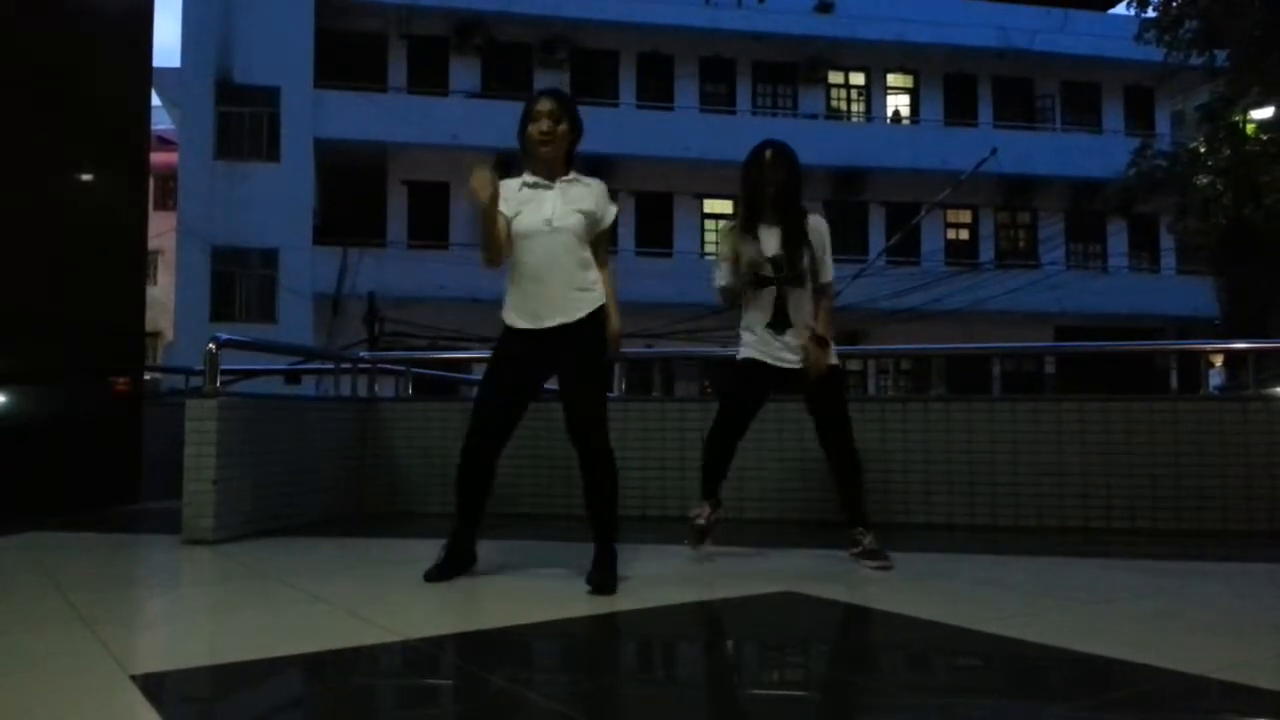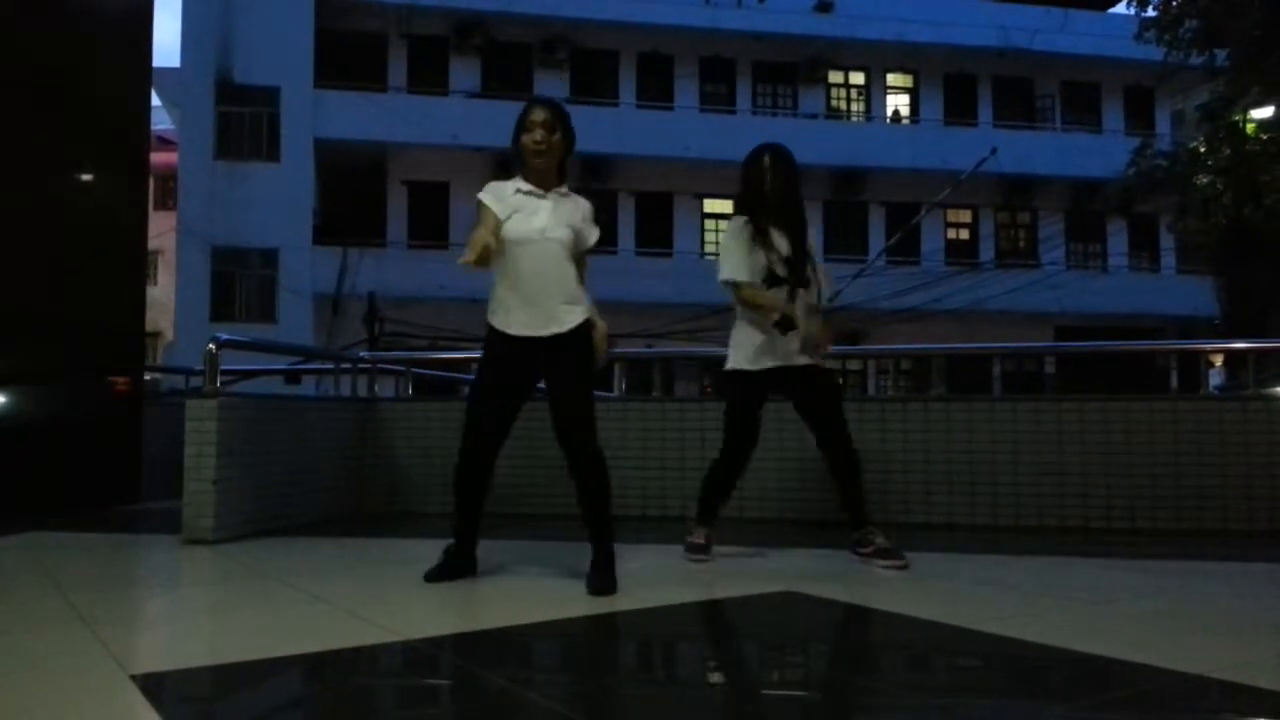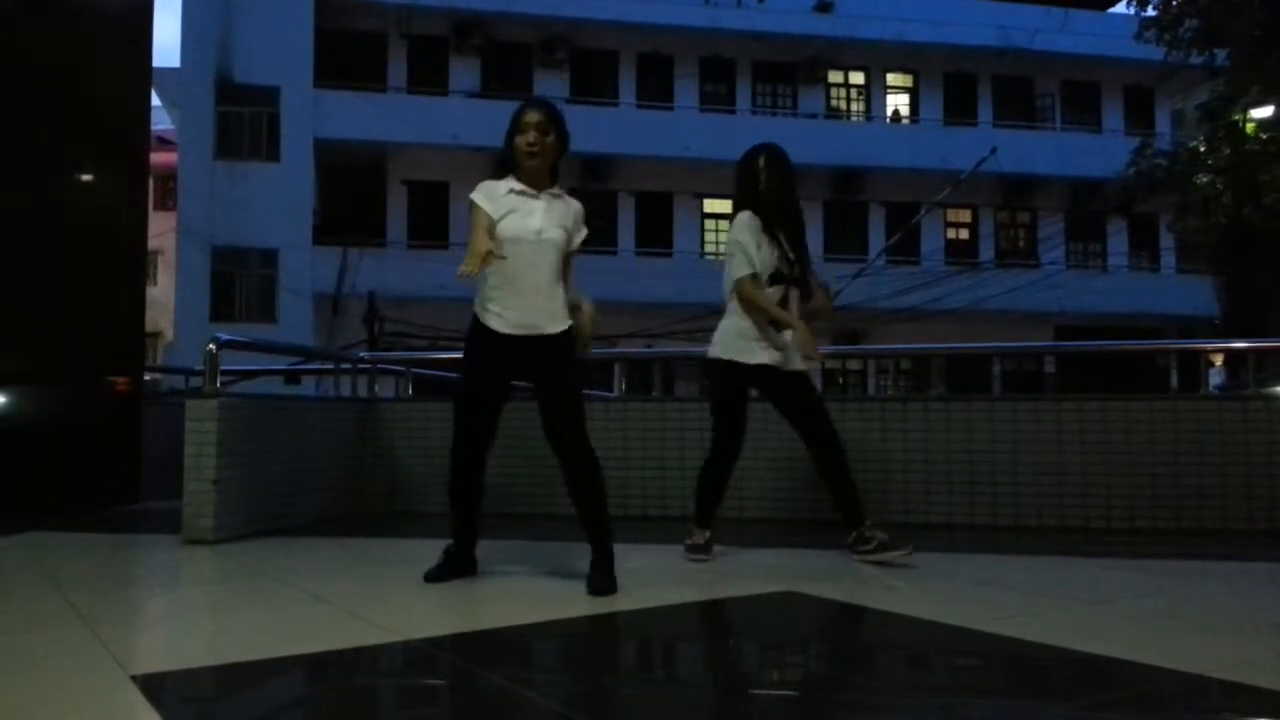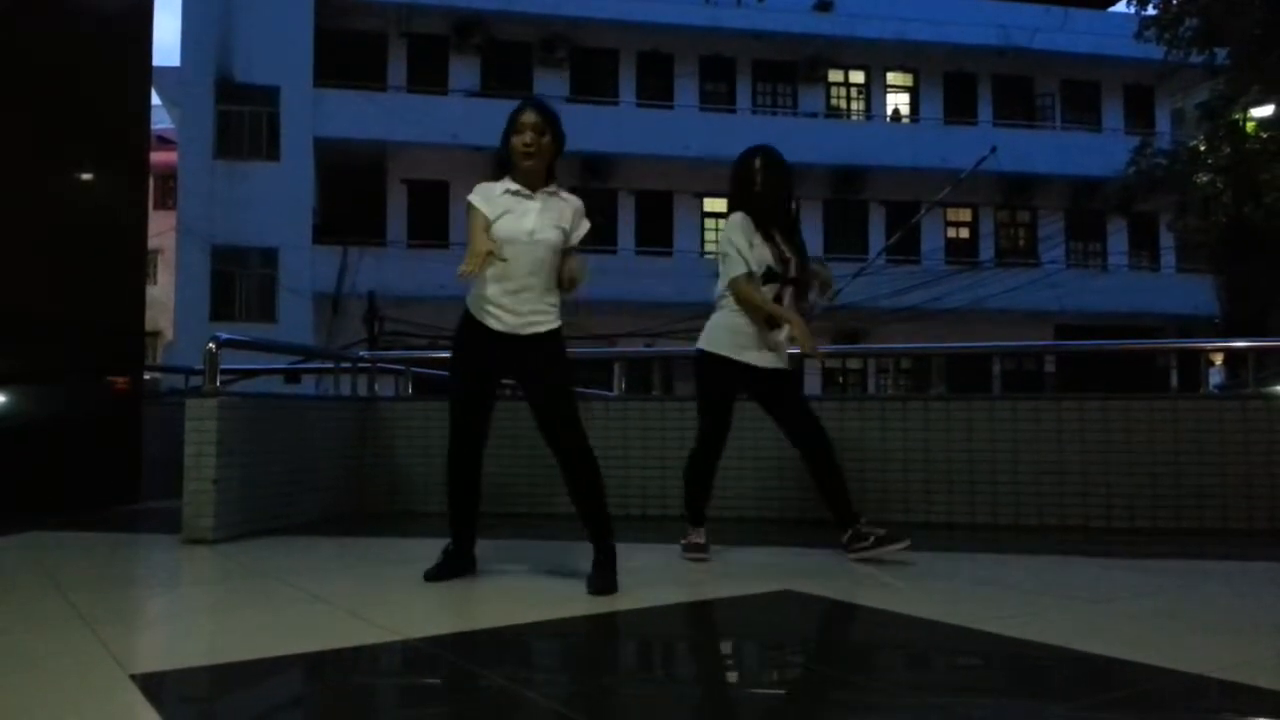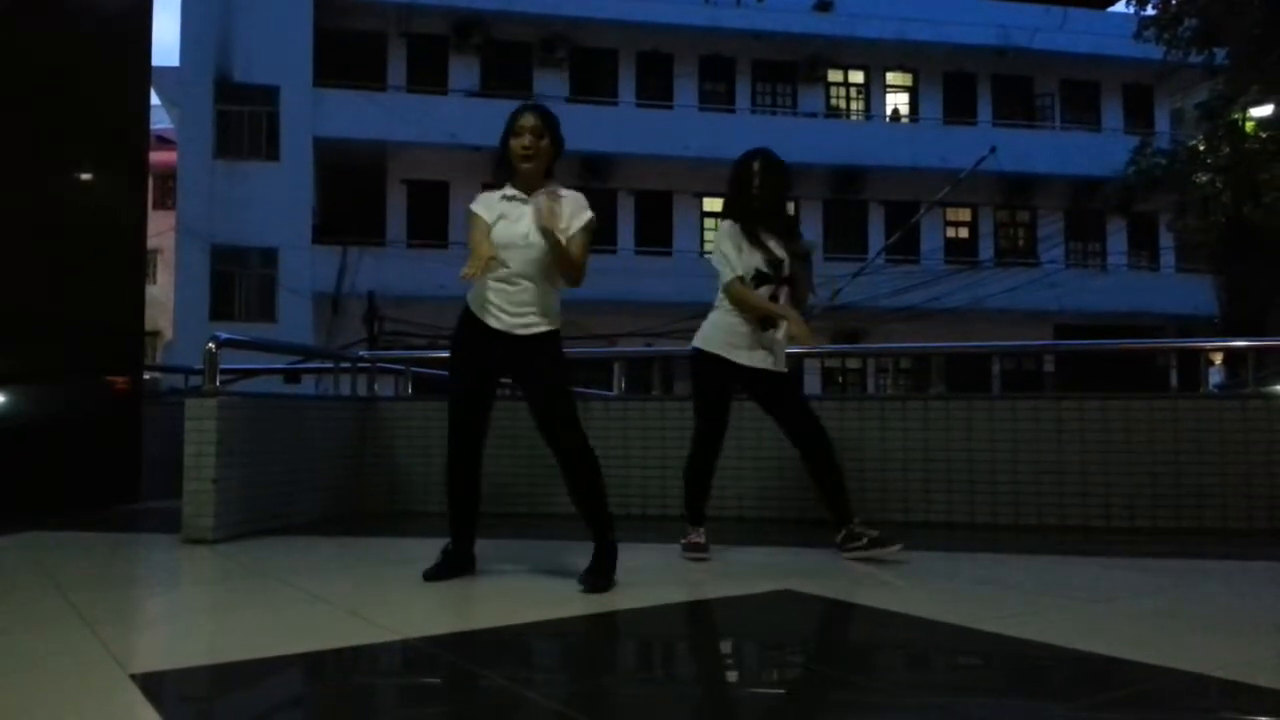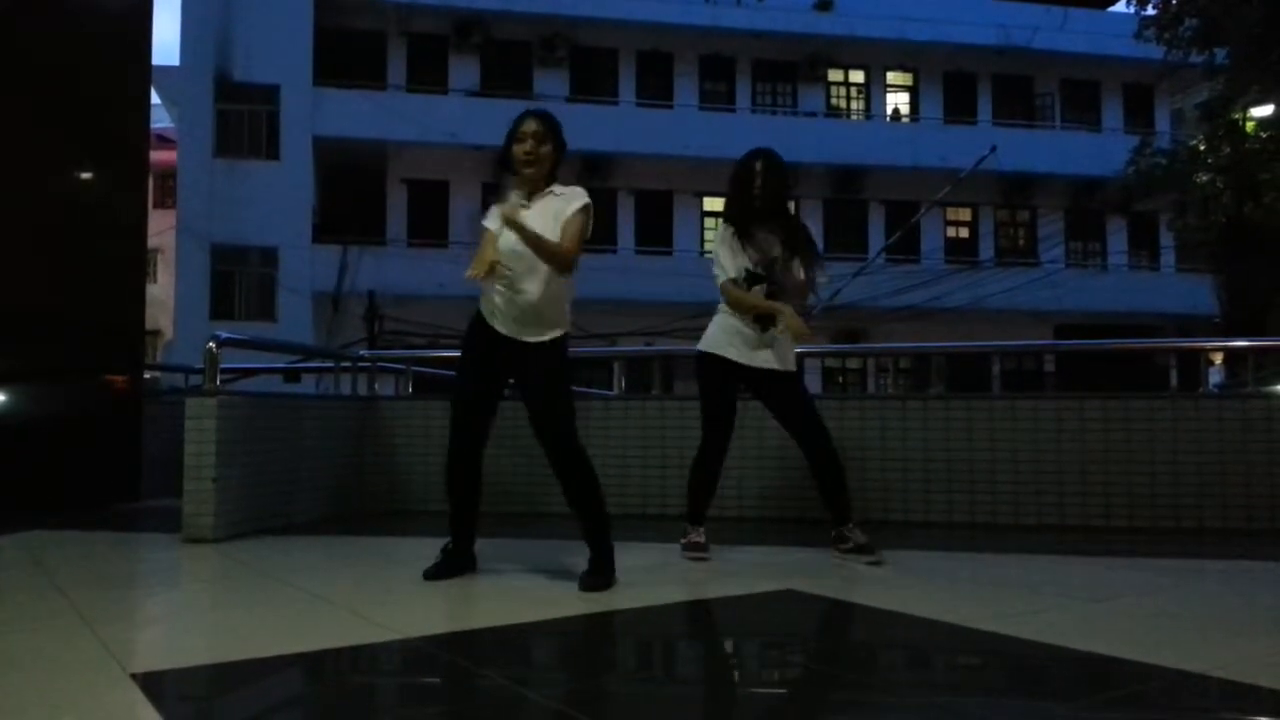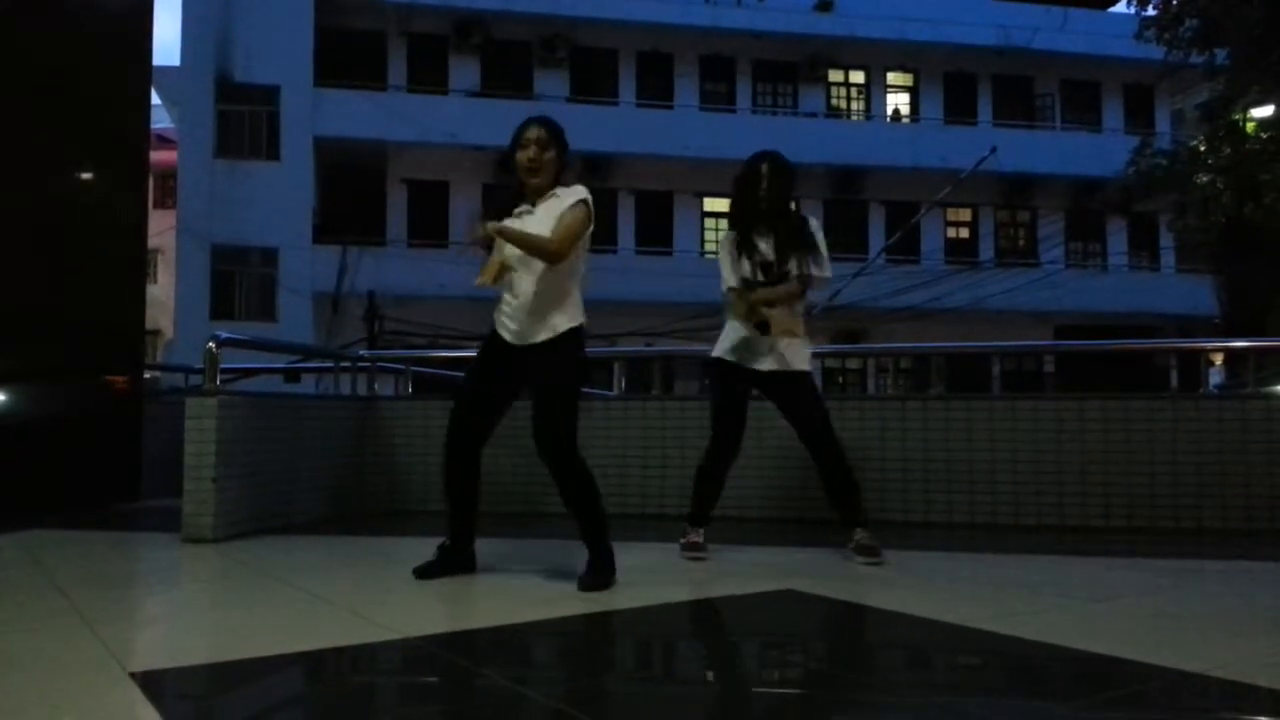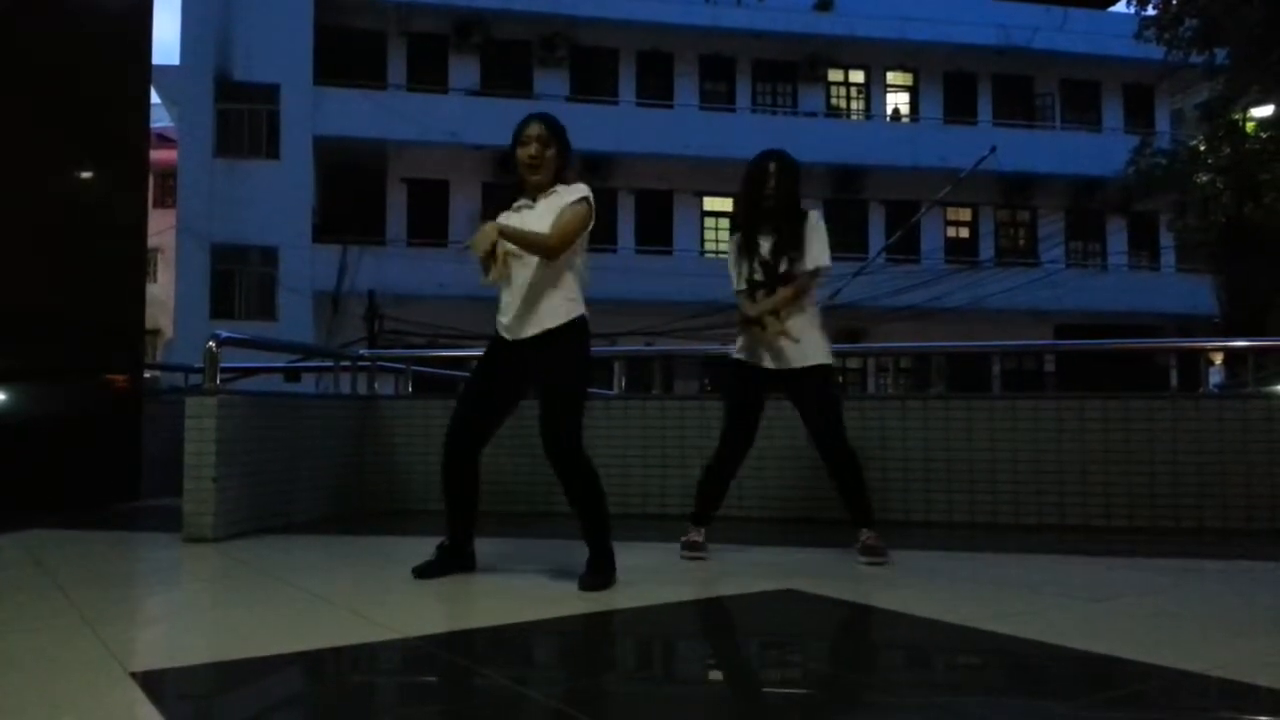
dt=0.1s
person 1, frame 1
left shoulder: (592, 193)
right shoulder: (508, 191)
left elbow: (601, 262)
right elbow: (494, 254)
left wrist: (613, 312)
right wrist: (482, 206)
left hip: (581, 330)
right hip: (521, 331)
left knee: (591, 440)
right knee: (482, 438)
left ankle: (604, 555)
right ankle: (462, 545)
person 1, frame 2
left shoulder: (578, 208)
right shoulder: (498, 195)
right elbow: (486, 250)
left wrist: (596, 321)
right wrist: (479, 243)
left hip: (566, 339)
right hip: (507, 337)
left knee: (580, 444)
right knee: (477, 442)
left ankle: (602, 555)
right ankle: (464, 549)
person 1, frame 3
left shoulder: (569, 210)
right shoulder: (489, 193)
right elbow: (477, 242)
left wrist: (579, 306)
right wrist: (479, 250)
left hip: (552, 339)
right hip: (491, 335)
left knee: (572, 445)
right knee: (469, 443)
left ankle: (601, 554)
right ankle: (462, 548)
person 1, frame 4
left shoulder: (570, 207)
right shoulder: (487, 195)
left elbow: (564, 275)
right elbow: (476, 242)
left wrist: (572, 277)
right wrist: (479, 251)
left hip: (541, 338)
right hip: (481, 330)
left knee: (569, 441)
right knee: (464, 441)
left ankle: (604, 553)
right ankle: (461, 548)
person 1, frame 5
left shoulder: (572, 204)
right shoulder: (488, 201)
left elbow: (574, 274)
right elbow: (477, 248)
left wrist: (553, 234)
right wrist: (481, 253)
left hip: (538, 338)
right hip: (479, 330)
left knee: (568, 439)
right knee: (463, 440)
left ankle: (605, 549)
right ankle: (461, 548)
person 1, frame 6
left shoulder: (573, 200)
right shoulder: (497, 210)
left elbow: (565, 261)
right elbow: (484, 257)
left wrist: (518, 226)
right wrist: (486, 259)
left hip: (545, 342)
right hip: (489, 335)
left knee: (561, 445)
right knee: (464, 441)
left ankle: (601, 552)
right ankle: (461, 547)
person 1, frame 7
left shoulder: (575, 199)
right shoulder: (514, 218)
left elbow: (555, 250)
right elbow: (493, 264)
left wrist: (500, 230)
right wrist: (493, 260)
left hip: (558, 343)
right hip: (504, 341)
left knee: (556, 448)
right knee: (460, 439)
left ankle: (600, 554)
right ankle: (459, 547)
person 1, frame 8
left shoulder: (576, 197)
right shoulder: (511, 213)
left elbow: (552, 246)
right elbow: (491, 260)
left wrist: (498, 229)
right wrist: (492, 248)
left hip: (562, 337)
right hip: (509, 340)
left knee: (562, 446)
right knee: (460, 439)
left ankle: (601, 553)
right ankle: (459, 547)
person 2, frame 1
left shoulder: (812, 226)
right shoulder: (737, 230)
left elbow: (825, 291)
right elbow: (730, 296)
left wrist: (820, 338)
right wrist: (738, 269)
left hip: (813, 354)
right hip: (759, 354)
left knee: (840, 441)
right knee: (723, 433)
left ankle: (859, 533)
right ankle: (707, 504)
person 2, frame 2
left shoulder: (802, 232)
right shoulder: (741, 229)
left elbow: (809, 299)
right elbow: (740, 292)
left wrist: (813, 325)
right wrist: (787, 308)
left hip: (802, 359)
right hip: (751, 358)
left knee: (838, 443)
right knee: (737, 450)
left ankle: (865, 533)
right ankle: (702, 527)
person 2, frame 3
left shoulder: (790, 234)
right shoulder: (745, 223)
right elbow: (745, 290)
left wrist: (814, 301)
right wrist: (793, 320)
left hip: (782, 359)
right hip: (734, 354)
left knee: (825, 440)
right knee: (727, 445)
left ankle: (860, 532)
right ankle: (700, 530)
person 2, frame 4
left shoulder: (787, 235)
right shoulder: (738, 224)
right elbow: (740, 289)
left wrist: (815, 283)
right wrist: (790, 317)
left hip: (770, 358)
right hip: (723, 350)
left knee: (813, 438)
right knee: (710, 441)
left ankle: (854, 530)
right ankle: (695, 530)
person 2, frame 5
left shoulder: (788, 237)
right shoulder: (731, 229)
left elbow: (797, 297)
right elbow: (736, 290)
left wrist: (796, 289)
right wrist: (784, 314)
left hip: (768, 358)
right hip: (718, 349)
left knee: (814, 439)
right knee: (707, 441)
left ankle: (849, 529)
right ankle: (695, 528)
person 2, frame 6
left shoulder: (794, 234)
right shoulder: (728, 233)
left elbow: (801, 294)
right elbow: (730, 293)
left wrist: (793, 278)
right wrist: (778, 308)
left hip: (775, 358)
right hip: (723, 351)
left knee: (817, 439)
right knee: (714, 443)
left ankle: (844, 529)
right ankle: (694, 528)
person 2, frame 7
left shoulder: (803, 230)
right shoulder: (734, 240)
left elbow: (802, 288)
right elbow: (735, 299)
left wrist: (759, 297)
right wrist: (768, 313)
left hip: (789, 360)
right hip: (735, 356)
left knee: (825, 444)
right knee: (723, 446)
left ankle: (859, 530)
right ankle: (695, 528)
person 2, frame 8
left shoulder: (809, 223)
right shoulder: (741, 240)
left elbow: (803, 283)
right elbow: (744, 301)
left wrist: (757, 311)
right wrist: (763, 323)
left hip: (806, 356)
right hip: (751, 357)
left knee: (834, 443)
right knee: (732, 445)
left ankle: (866, 530)
right ankle: (697, 527)
